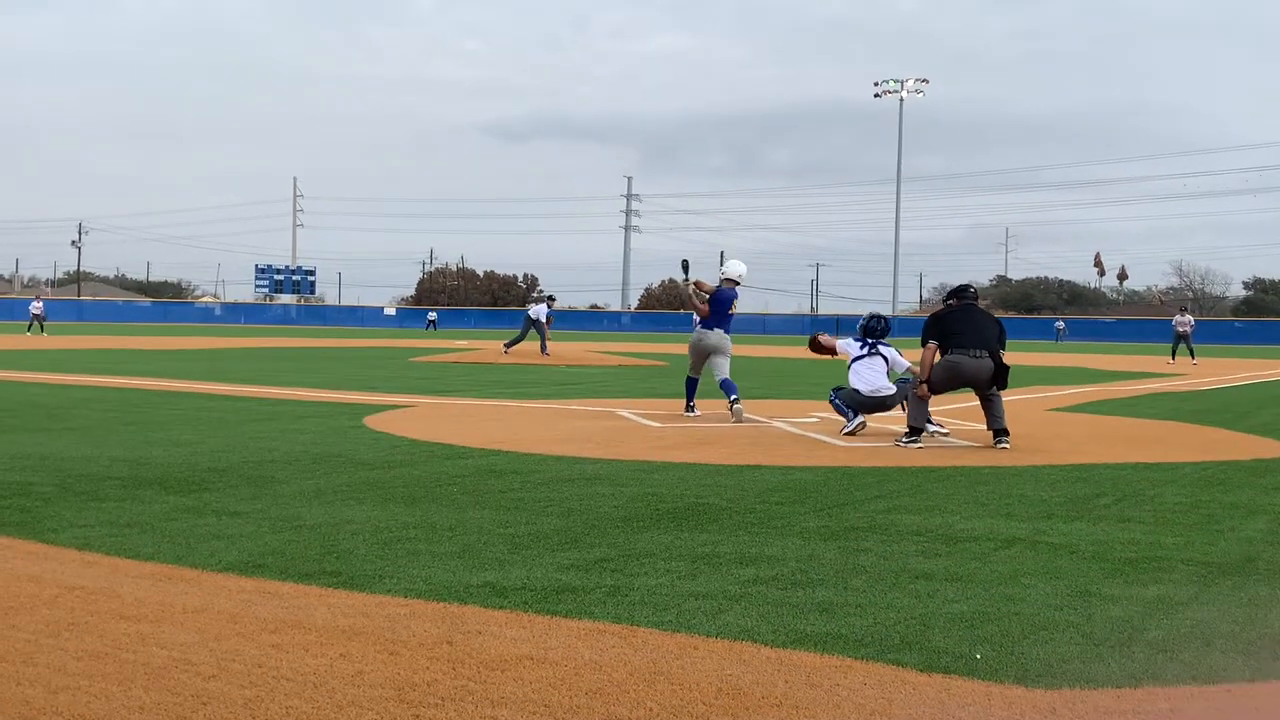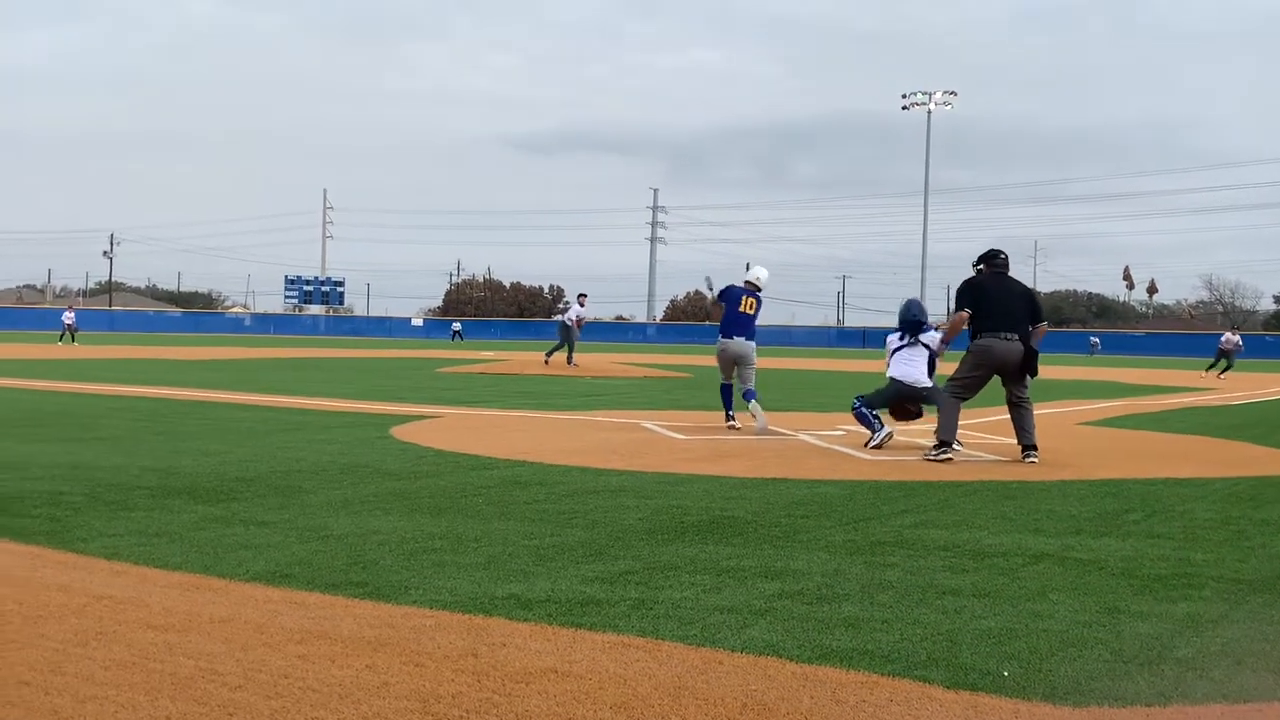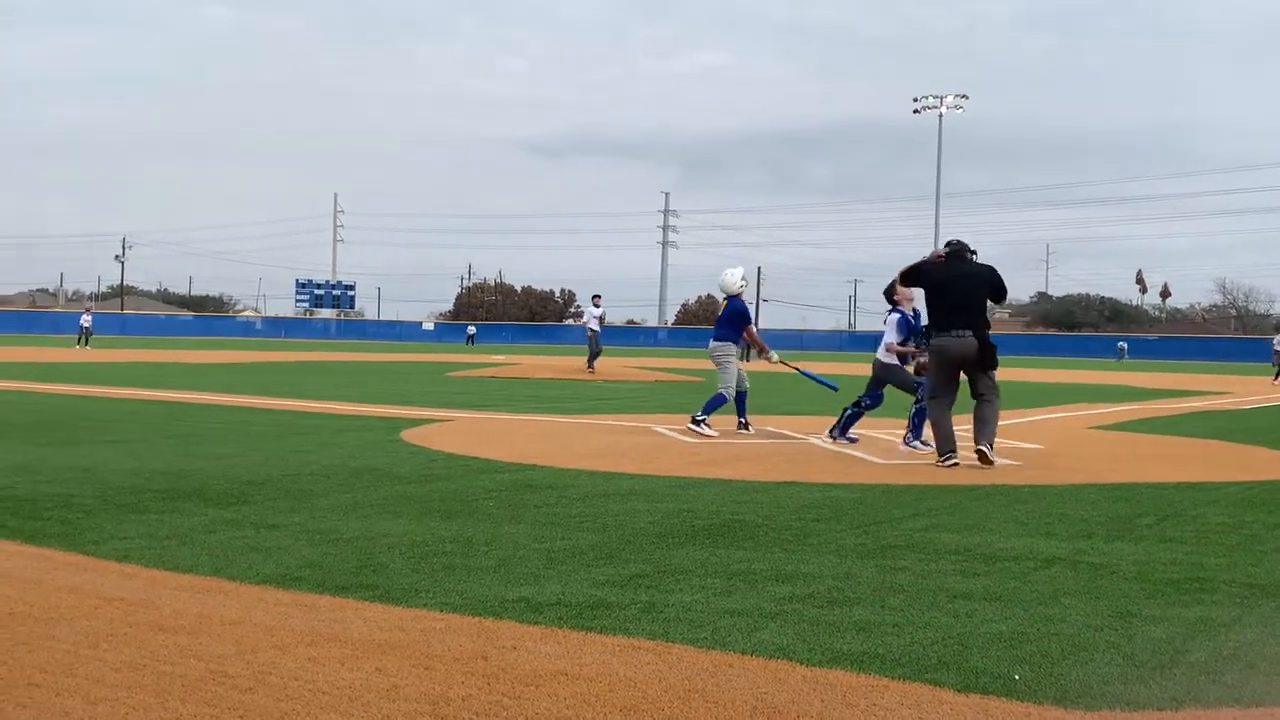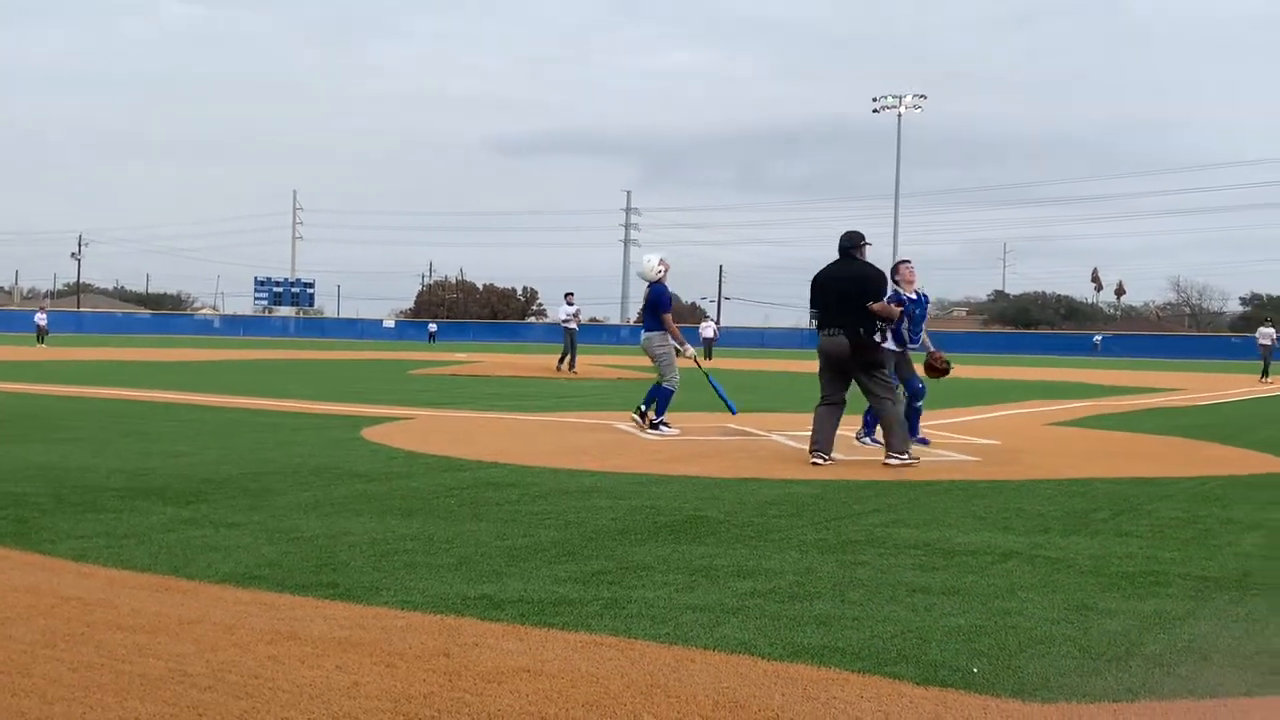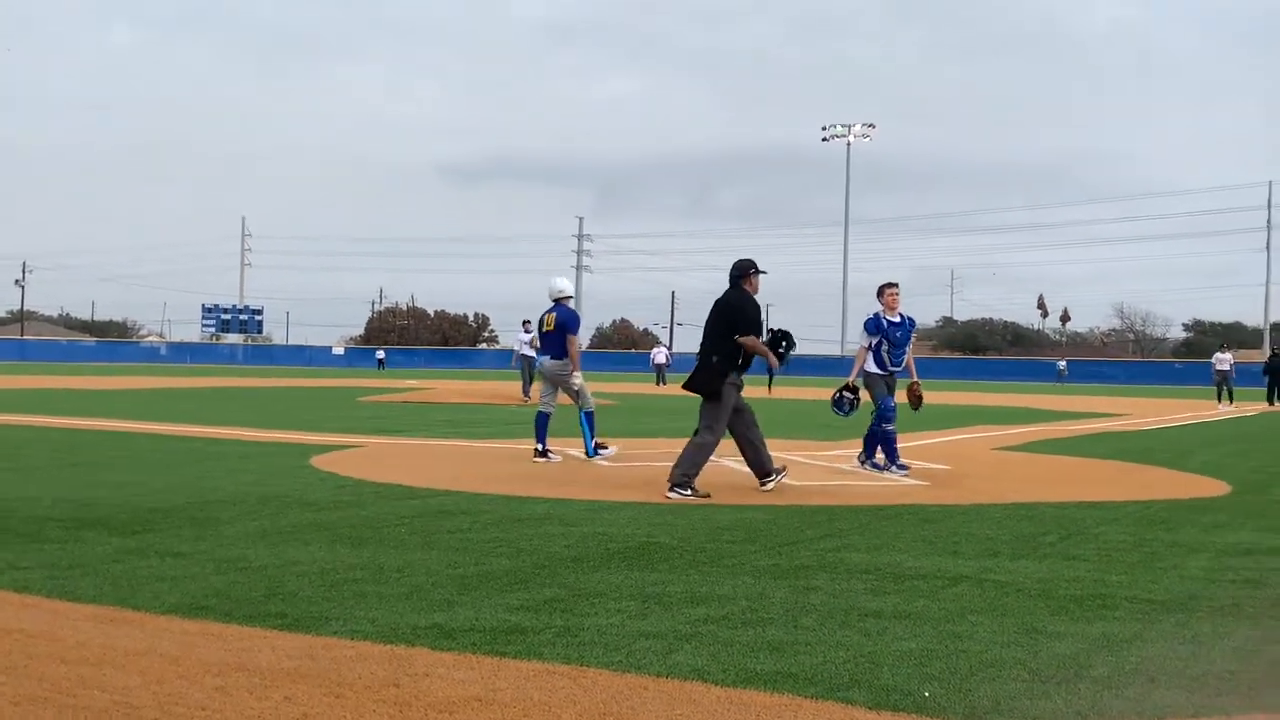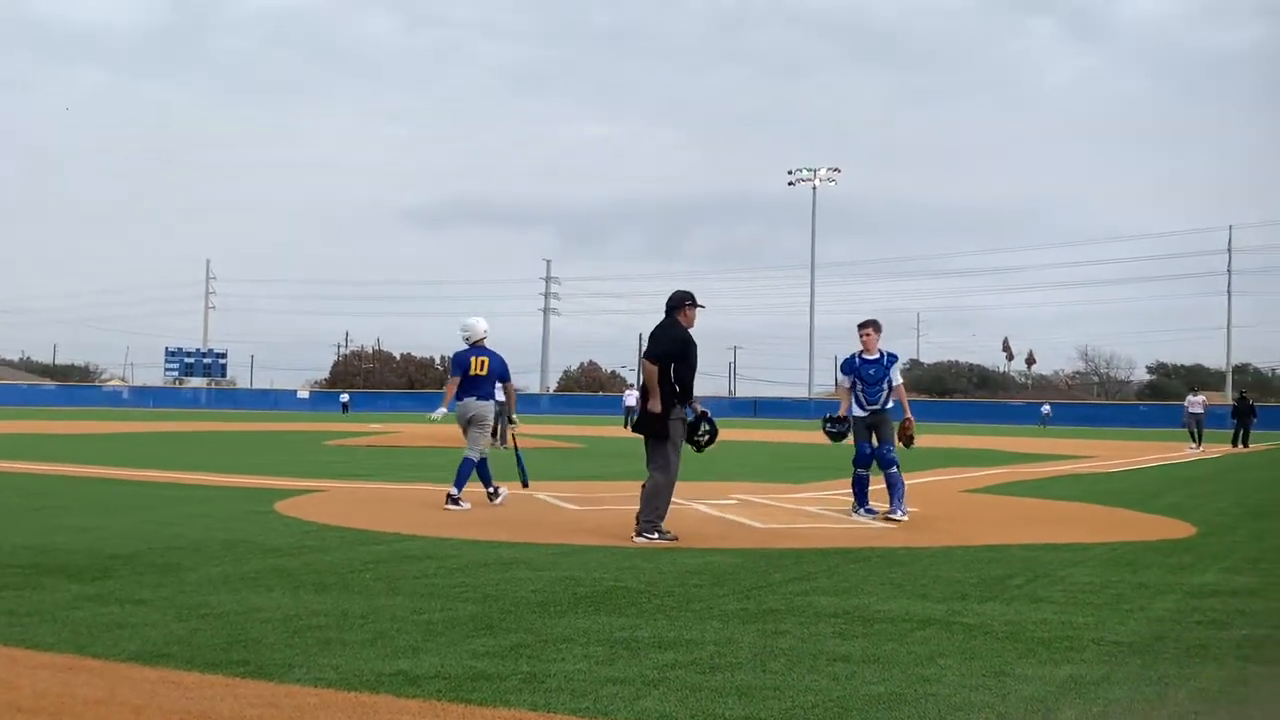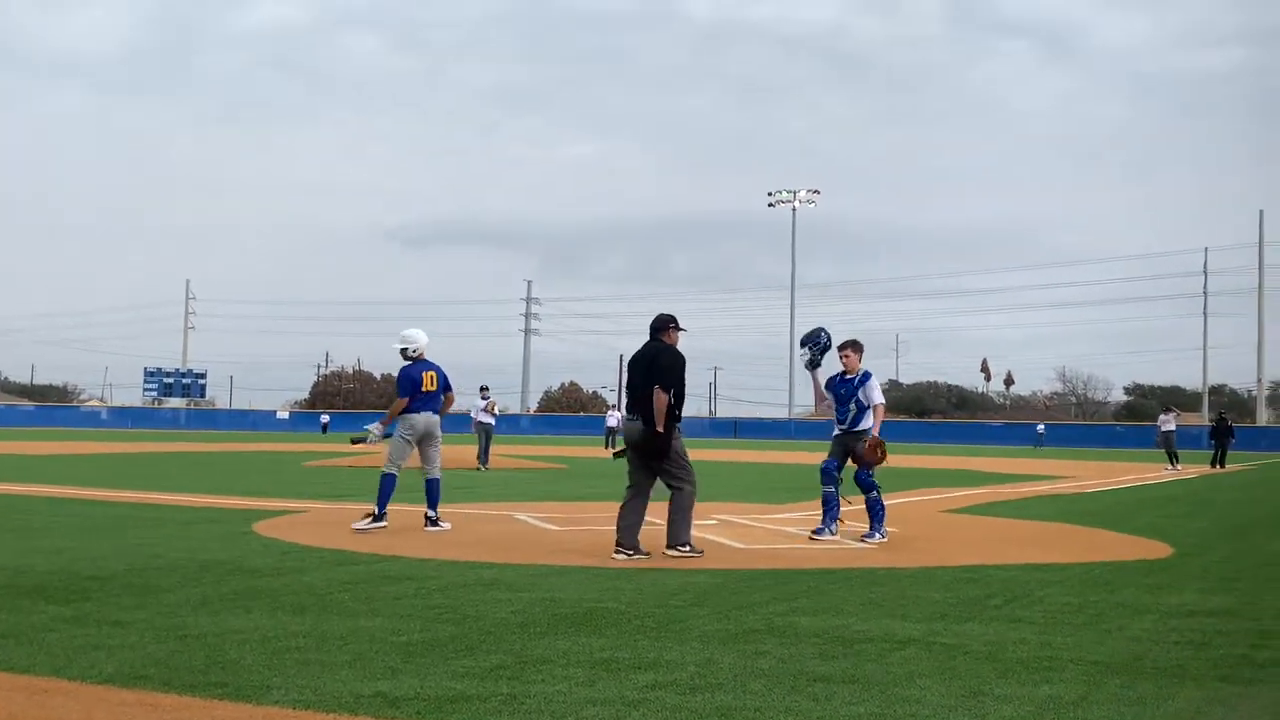
dt=0.5s
person 1, frame 1
left shoulder: (941, 316)
right shoulder: (993, 319)
left elbow: (930, 349)
right elbow: (999, 354)
left wrist: (923, 382)
left hip: (957, 362)
right hip: (988, 366)
left knee: (919, 387)
right knee: (991, 392)
left ankle: (914, 435)
right ankle: (1001, 436)
person 1, frame 2
left shoulder: (973, 284)
right shoulder: (1025, 290)
left elbow: (961, 317)
right elbow: (1041, 328)
left wrist: (944, 342)
right wrist: (1027, 352)
left hip: (986, 346)
right hip: (1018, 348)
left knee: (953, 392)
right knee: (1020, 399)
left ankle: (943, 446)
right ankle: (1030, 449)
person 1, frame 3
left shoulder: (930, 270)
right shoulder: (985, 271)
left elbow: (901, 278)
right elbow: (1001, 299)
left hip: (941, 343)
right hip: (975, 342)
left knee: (939, 399)
right knee: (988, 396)
left ankle: (947, 452)
right ankle: (985, 443)
person 1, frame 4
left shoulder: (823, 274)
right shoulder: (872, 272)
left elbow: (815, 313)
right elbow: (877, 307)
right wrist: (894, 313)
left hip: (827, 342)
right hip: (858, 343)
left knee: (830, 400)
right knee: (886, 396)
left ankle: (819, 450)
right ankle: (897, 450)
person 1, frame 5
left shoulder: (728, 299)
right shoulder: (746, 302)
right elbow: (745, 338)
left wrist: (760, 349)
right wrist: (768, 356)
left hip: (718, 372)
right hip: (721, 374)
left knee: (745, 421)
right knee: (710, 430)
left ankle: (765, 474)
right ankle: (679, 484)
person 1, frame 6
left shoulder: (670, 332)
right shoulder: (673, 332)
right elbow: (648, 362)
left wrist: (691, 402)
right wrist: (654, 399)
left hip: (664, 410)
right hip: (665, 411)
left knee: (661, 469)
right knee: (663, 470)
left ankle: (647, 523)
right ankle: (648, 529)
person 1, frame 7
left shoulder: (638, 355)
right shoulder: (672, 355)
right elbow: (660, 392)
right wrist: (660, 427)
left hip: (632, 426)
right hip: (655, 429)
left knee: (638, 487)
right knee: (684, 484)
left ankle: (625, 546)
right ankle: (679, 543)
person 2, frame 1
left shoulder: (723, 293)
right shoulder: (732, 292)
left elbow: (703, 313)
right elbow: (710, 290)
left wrist: (691, 293)
right wrist: (694, 283)
left hip: (703, 336)
right hip: (723, 340)
left knee: (694, 372)
right knee: (722, 377)
left ankle: (690, 406)
right ankle: (734, 400)
person 2, frame 2
left shoulder: (732, 291)
right shoulder: (758, 300)
left elbow: (715, 302)
left wrist: (715, 294)
left hip: (726, 344)
right hip: (748, 346)
left knee: (727, 380)
right knee: (747, 386)
left ankle: (729, 416)
right ankle: (753, 404)
person 2, frame 3
left shoulder: (729, 301)
right shoulder: (740, 306)
right elbow: (751, 334)
left wrist: (758, 347)
right wrist: (769, 352)
left hip: (719, 347)
right hip: (725, 349)
left knee: (741, 383)
right knee: (727, 391)
left ankle: (743, 423)
right ankle: (699, 419)
person 2, frame 4
left shoulder: (651, 289)
right shoulder: (662, 291)
right elbow: (668, 324)
left wrist: (671, 343)
right wrist: (685, 346)
left hip: (648, 337)
right hip: (658, 338)
left knee: (665, 379)
right knee: (671, 380)
left ankle: (642, 411)
right ankle: (656, 422)
person 2, frame 5
left shoulder: (545, 315)
right shoulder: (572, 315)
right elbow: (572, 345)
right wrist: (576, 372)
left hip: (545, 364)
right hip: (561, 365)
left knee: (545, 407)
right knee: (586, 404)
left ankle: (540, 449)
right ankle: (591, 447)
person 2, frame 6
left shoulder: (460, 356)
right shoulder: (497, 359)
left elbow: (453, 383)
right elbow: (509, 390)
left wrist: (443, 408)
right wrist: (511, 415)
left hip: (463, 406)
right hip: (484, 408)
left knee: (478, 450)
right knee: (473, 453)
left ankle: (492, 491)
right ankle: (453, 495)
person 2, frame 7
left shoulder: (407, 371)
right shoulder: (437, 370)
left elbow: (401, 404)
right elbow: (449, 399)
left wrist: (380, 425)
left hip: (410, 421)
right hip: (432, 422)
left knee: (391, 467)
right knee: (432, 471)
left ankle: (379, 515)
right ankle: (432, 517)
person 3, frame 1
left shoulder: (852, 344)
right shoulder: (890, 351)
left elbow: (826, 341)
right elbow: (914, 371)
left wrist: (820, 337)
left hip: (862, 401)
right hip: (889, 400)
left knee: (835, 394)
right knee: (908, 386)
left ankle: (854, 419)
right ankle: (928, 424)
person 3, frame 2
left shoulder: (892, 337)
right shoulder: (930, 335)
left hip: (896, 386)
right hip: (922, 391)
left knee: (859, 404)
left ankle: (879, 429)
person 3, frame 3
left shoulder: (912, 315)
right shoulder: (897, 318)
right elbow: (889, 346)
right wrist: (910, 351)
left hip: (884, 364)
right hip: (888, 365)
left knee: (868, 399)
right knee: (924, 391)
left ankle: (837, 431)
right ankle: (913, 437)
person 3, frame 4
left shoulder: (922, 299)
right shoulder: (893, 298)
left elbow: (920, 328)
left wrist: (930, 349)
left hip: (903, 352)
right hip: (887, 351)
left knee: (917, 390)
left ankle: (912, 433)
right ankle: (866, 432)
person 3, frame 5
left shoulder: (907, 323)
right shoulder: (874, 322)
left elbow: (908, 352)
right elbow: (863, 350)
left wrist: (914, 377)
right wrist: (853, 375)
left hip: (891, 376)
right hip: (874, 375)
left knee: (882, 417)
right knee: (887, 411)
left ankle: (867, 456)
right ankle: (892, 460)
person 3, frame 6
left shoulder: (890, 360)
right shoulder: (852, 363)
left elbow: (897, 387)
right elbow: (846, 390)
left wrist: (907, 413)
right wrist: (842, 412)
left hip: (883, 415)
right hip: (860, 417)
left knee: (887, 457)
right knee: (863, 458)
left ankle: (897, 506)
right ankle: (860, 504)
person 3, frame 7
left shoulder: (867, 379)
right shoulder: (837, 380)
left elbow: (879, 406)
right elbow: (822, 399)
left wrist: (875, 431)
right wrist: (814, 374)
left hip: (859, 436)
right hip: (839, 436)
left knee: (865, 479)
right knee: (828, 475)
left ankle: (878, 528)
right ankle: (829, 525)
